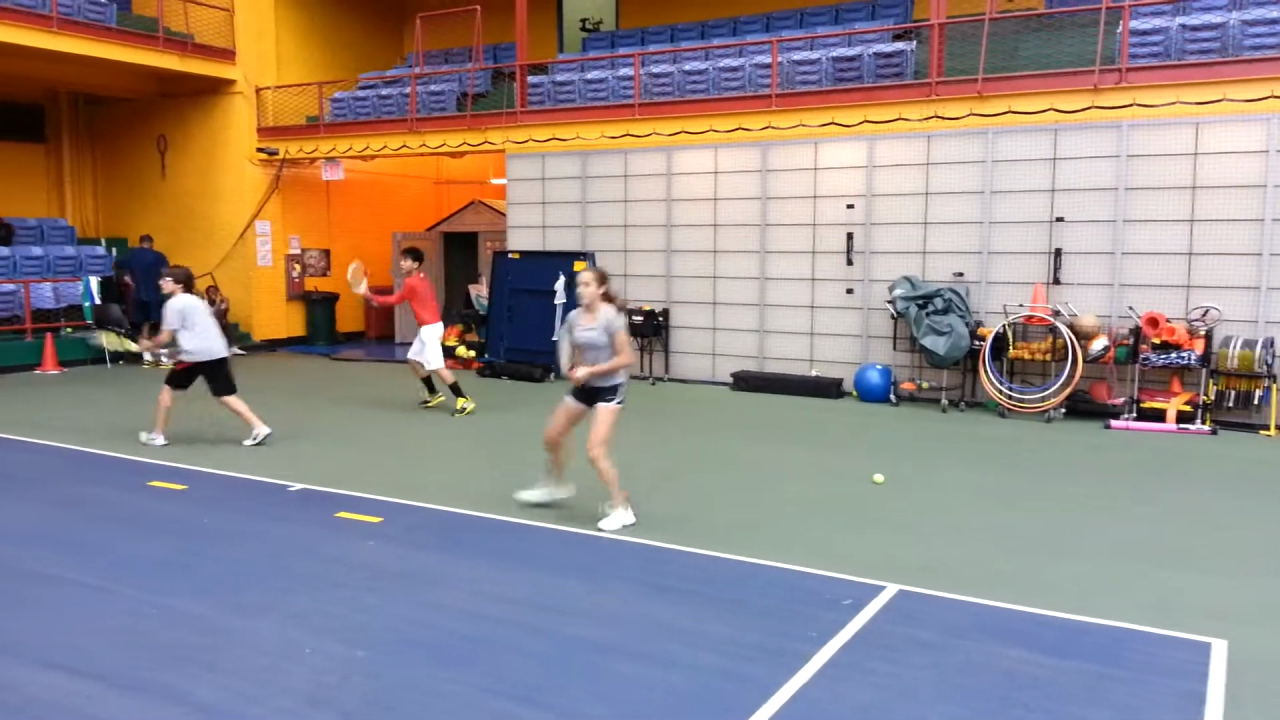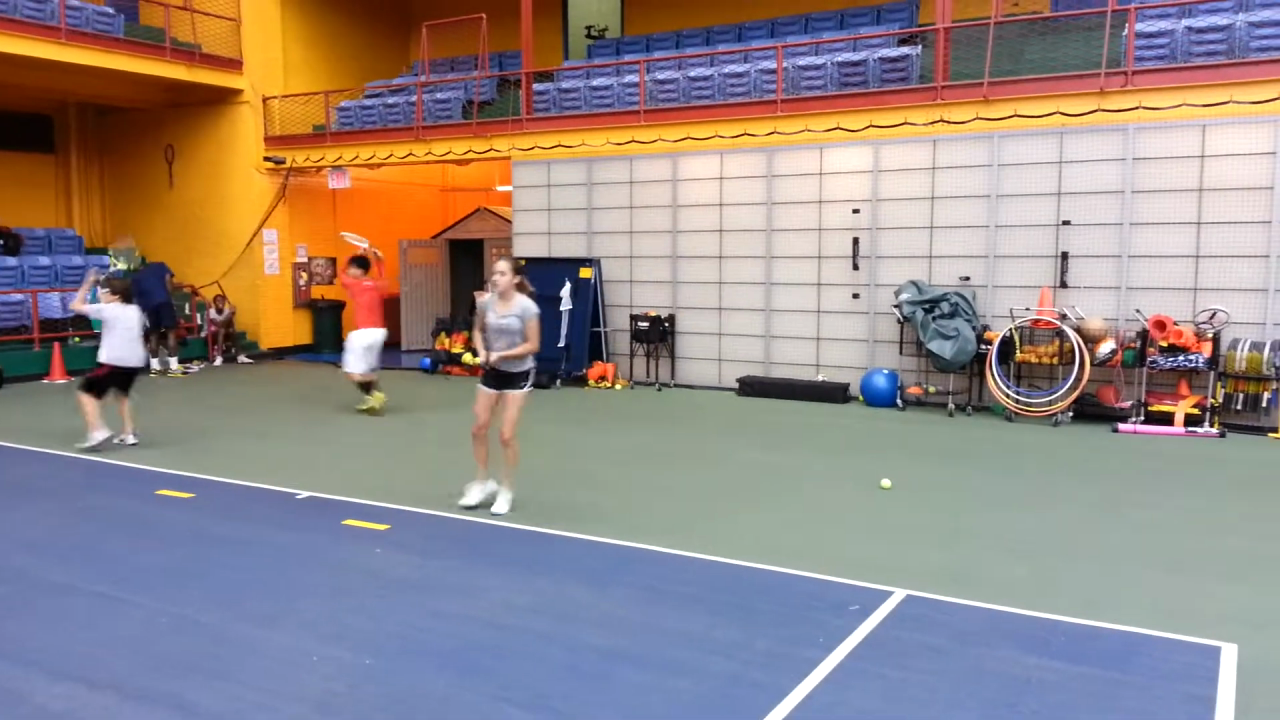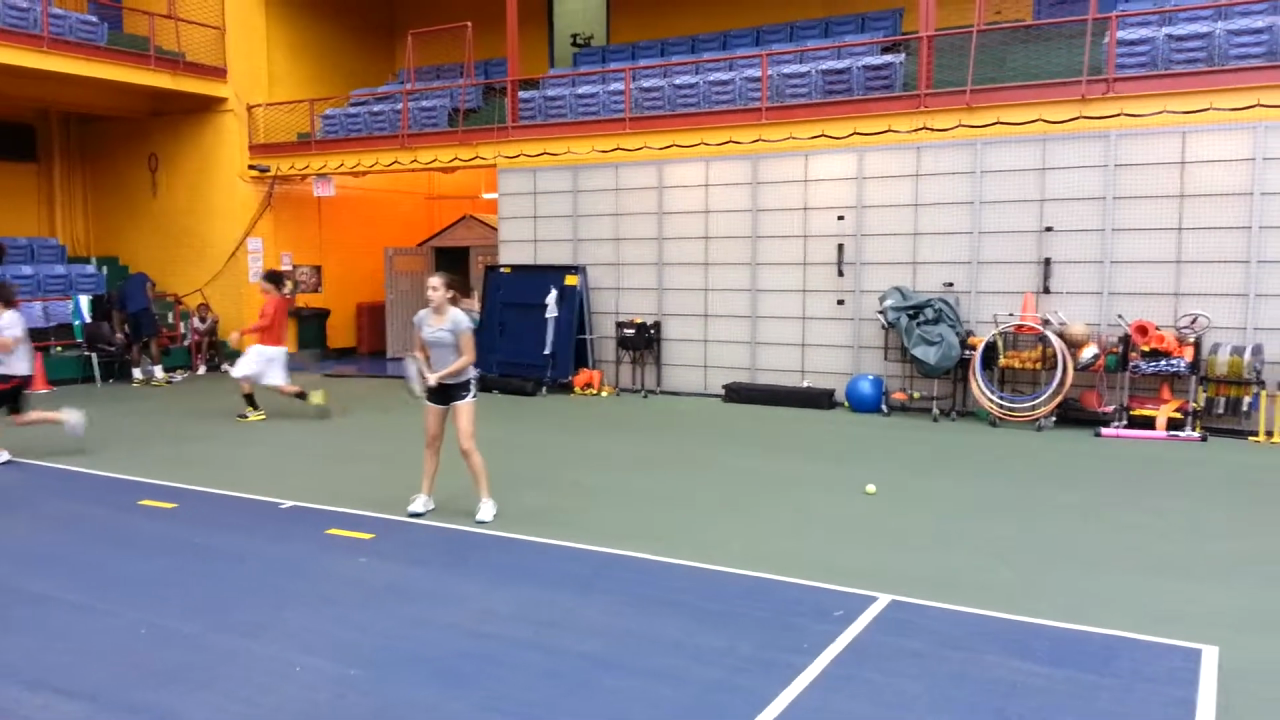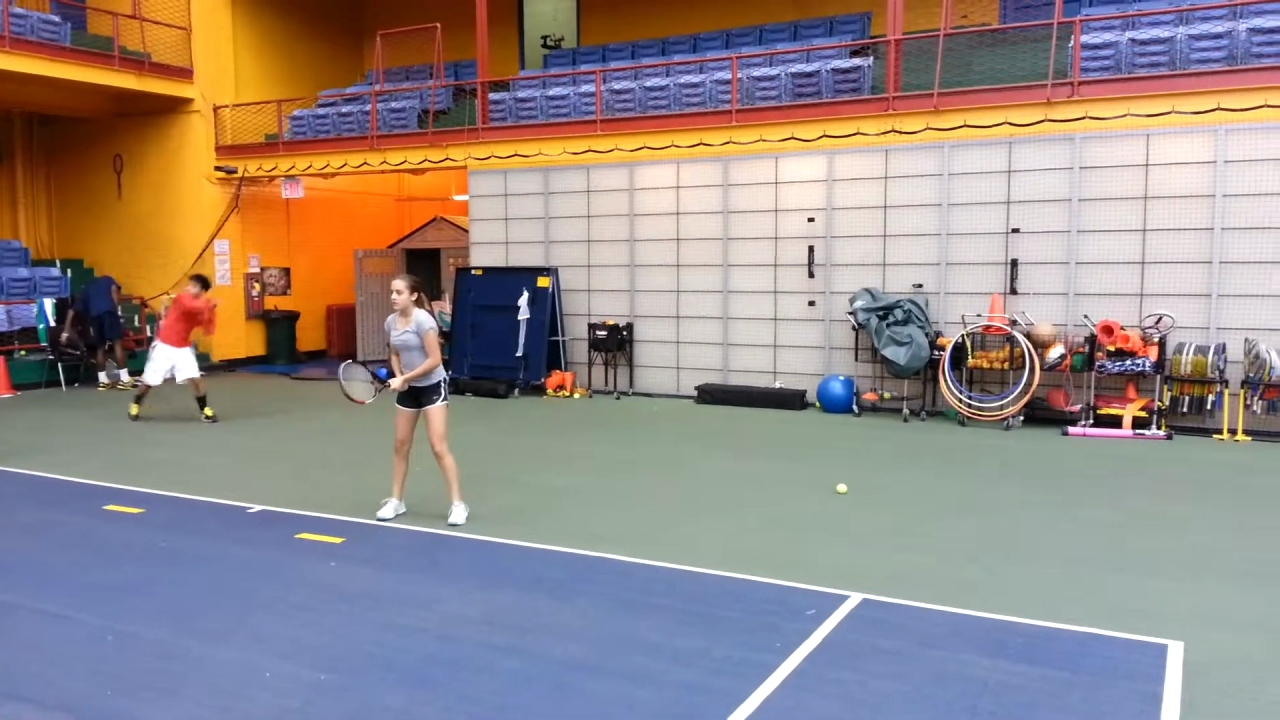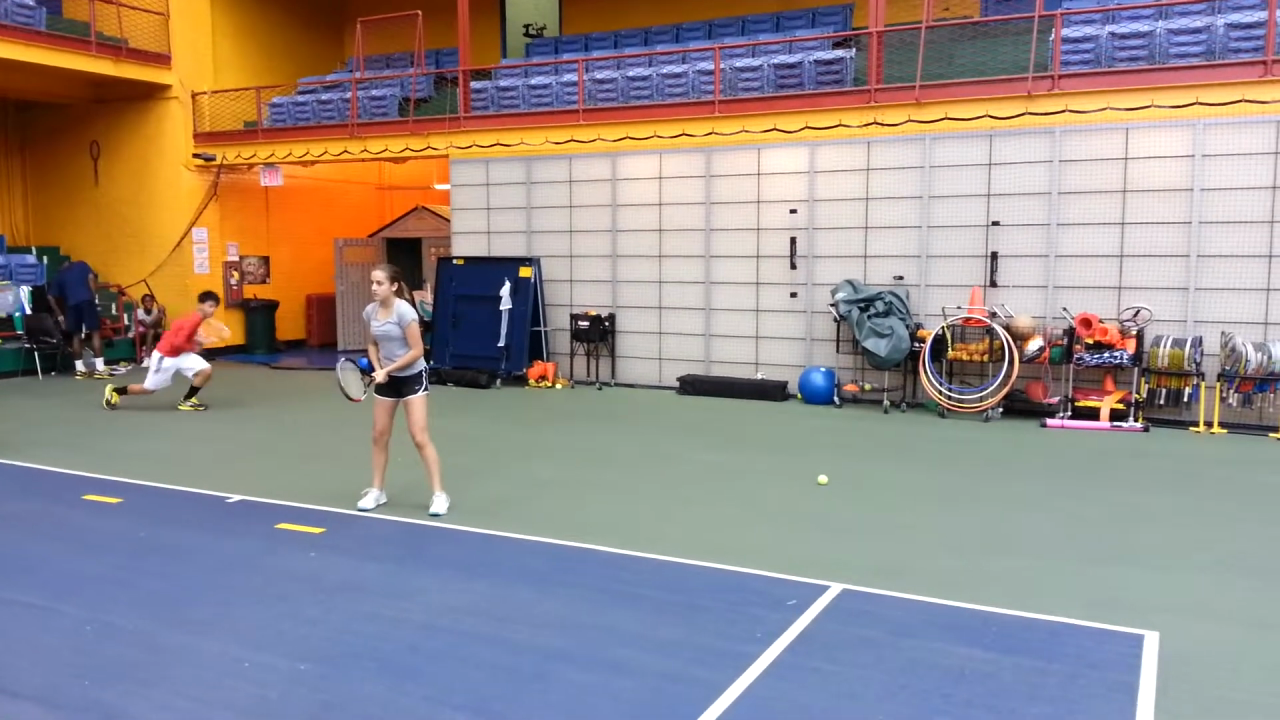
dt=0.5s
person 1, frame 1
left shoulder: (612, 319)
right shoulder: (574, 318)
left elbow: (626, 358)
left wrist: (591, 371)
right wrist: (574, 369)
left hip: (609, 388)
right hip: (584, 387)
left knee: (595, 452)
right knee: (550, 438)
left ankle: (622, 509)
right ankle: (555, 486)
person 1, frame 2
left shoulder: (527, 307)
right shoulder: (486, 302)
left elbow: (533, 345)
right elbow: (478, 330)
left wrist: (502, 354)
right wrist: (481, 351)
left hip: (519, 373)
right hip: (492, 372)
left knee: (507, 436)
right knee: (479, 429)
left ankle: (505, 491)
right ankle: (483, 482)
person 1, frame 3
left shoulder: (459, 319)
right shoulder: (421, 317)
left elbow: (468, 357)
right elbow: (418, 350)
left wrist: (440, 375)
right wrist: (425, 372)
left hip: (461, 384)
right hip: (436, 385)
left knee: (466, 445)
right knee: (431, 442)
left ankle: (486, 501)
right ankle: (425, 497)
person 1, frame 4
left shoulder: (423, 320)
right shoulder: (391, 321)
left elbow: (435, 360)
left wrist: (404, 378)
right wrist: (398, 378)
left hip: (432, 386)
right hip: (408, 388)
left knee: (439, 447)
right knee: (400, 446)
left ankle: (458, 504)
right ankle: (396, 500)
person 1, frame 5
left shoulder: (405, 311)
right shoulder: (370, 311)
left elbow: (417, 350)
left wrist: (387, 370)
right wrist: (377, 369)
left hip: (412, 377)
right hip: (387, 378)
left knee: (420, 438)
right knee: (379, 436)
left ankle: (439, 495)
right ankle: (376, 491)
